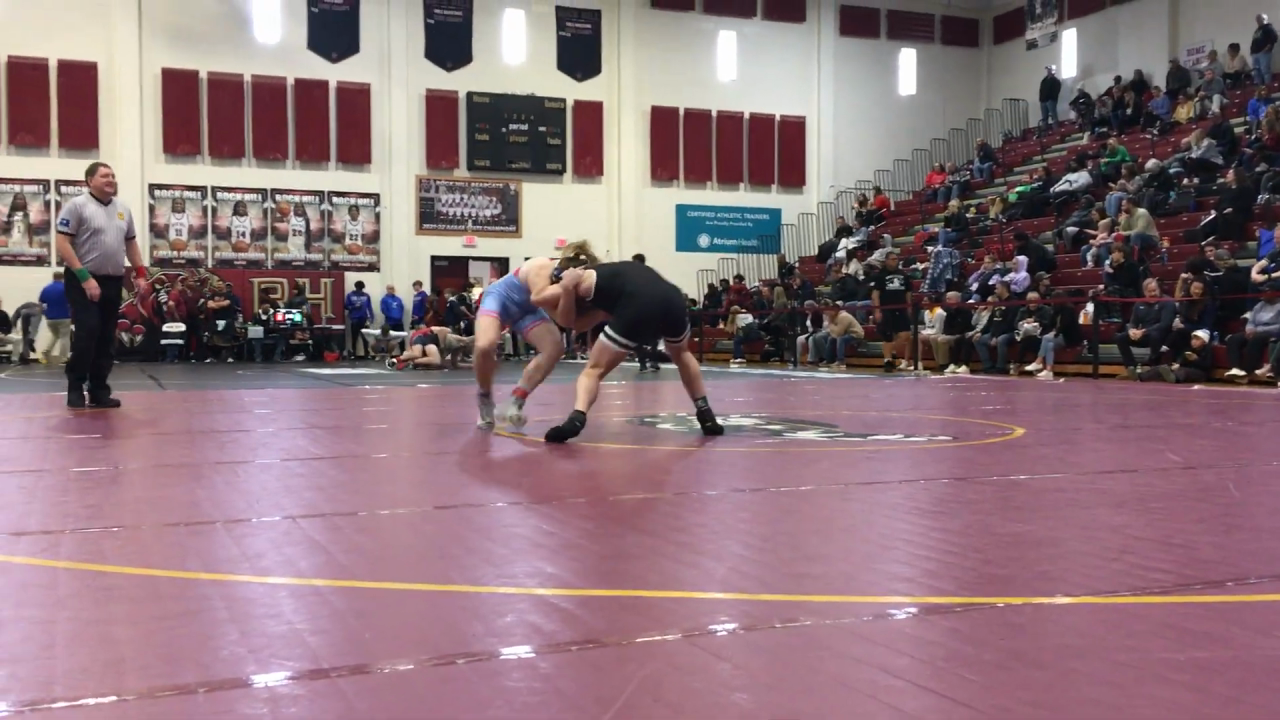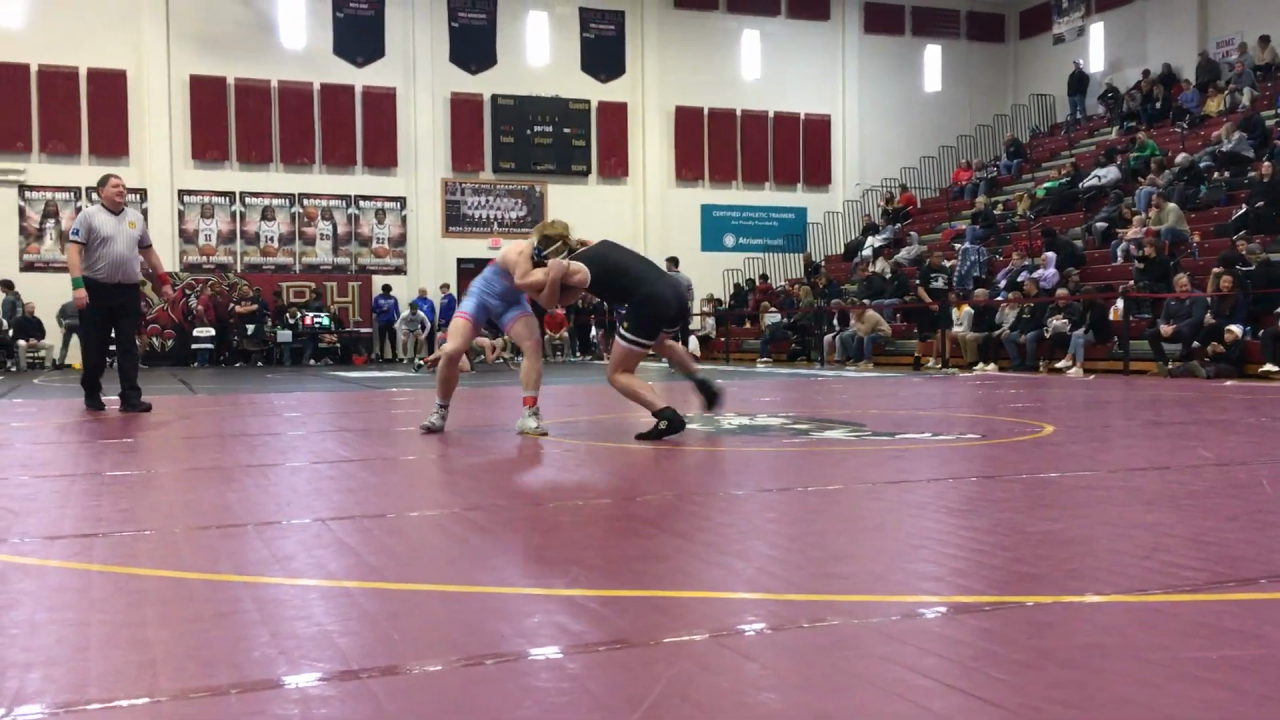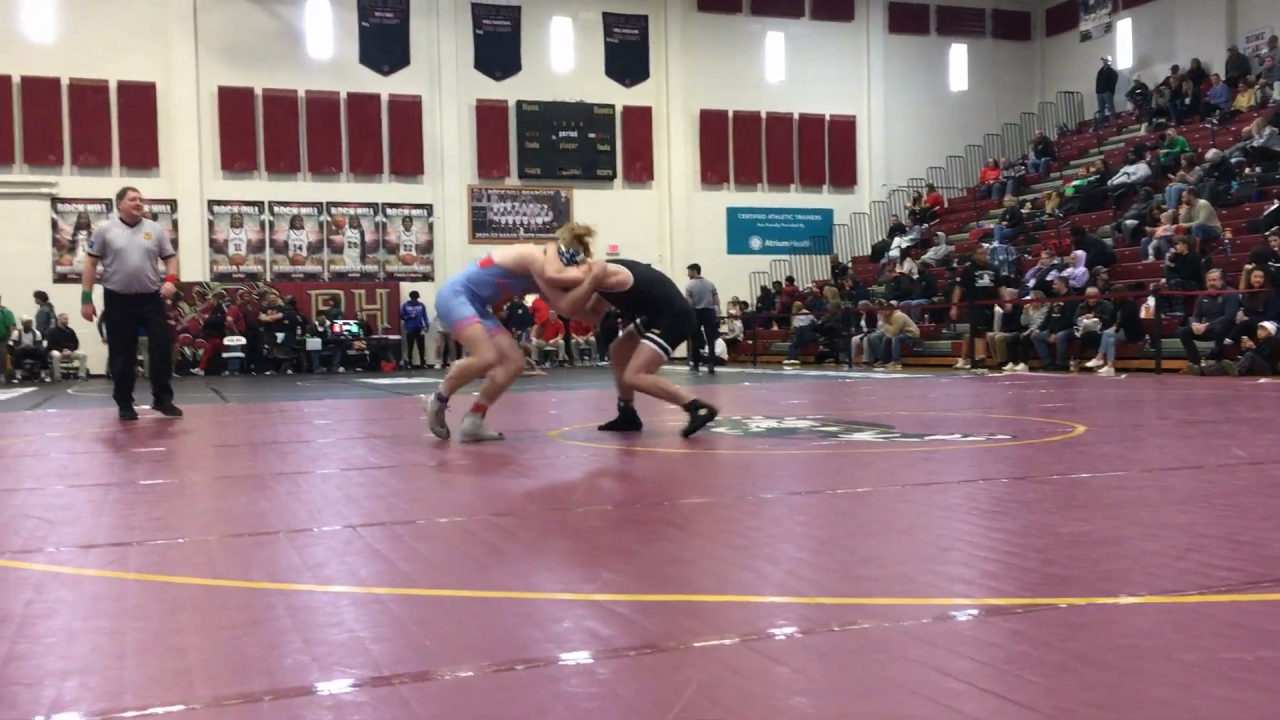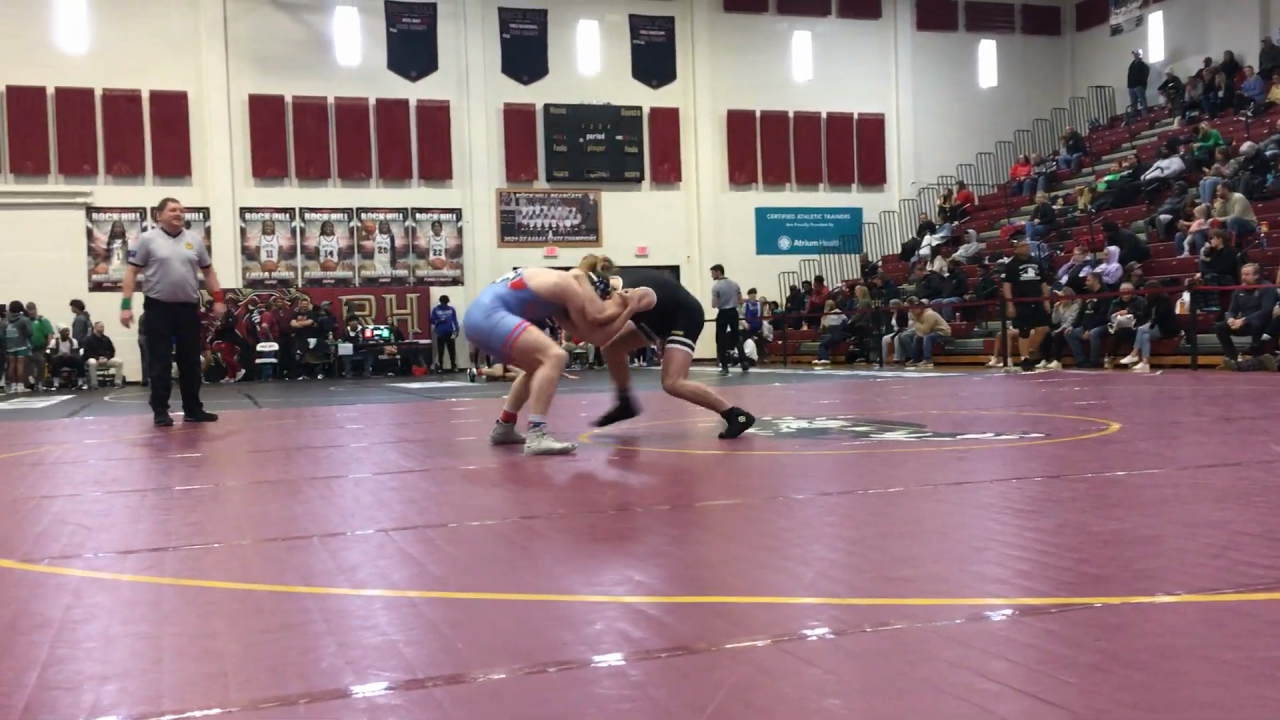
dt=0.4s
person 1, frame 1
left shoulder: (123, 209)
right shoulder: (77, 206)
left elbow: (130, 243)
right elbow: (62, 244)
left wrist: (140, 274)
right wrist: (85, 278)
left hip: (113, 282)
right hip: (83, 281)
left knee: (106, 339)
right knee: (87, 332)
left ankle: (98, 392)
right ankle: (76, 387)
person 1, frame 2
left shoulder: (136, 218)
right shoulder: (88, 216)
left elbow: (148, 252)
right elbow: (73, 252)
left wrist: (163, 282)
right wrist: (78, 286)
left hip: (129, 290)
right hip: (97, 290)
left knee: (128, 346)
right knee: (95, 347)
left ankle: (131, 398)
right ankle: (92, 394)
person 1, frame 3
left shoulder: (155, 229)
right shoulder: (105, 229)
left elbow: (170, 259)
right elbow: (90, 265)
left wrist: (170, 281)
right wrist: (87, 299)
left hip: (151, 298)
right hip: (118, 300)
left knee: (162, 346)
right knee: (122, 355)
left ankle: (163, 399)
right ankle: (125, 405)
person 1, frame 4
left shoulder: (194, 239)
right shoulder: (148, 239)
left elbow: (208, 270)
right elbow: (131, 272)
left wrist: (218, 299)
right wrist: (126, 305)
left hip: (189, 307)
right hip: (158, 308)
left knee: (190, 362)
right knee: (160, 362)
left ankle: (193, 409)
right ankle: (160, 411)
person 2, frame 1
right shoulder: (541, 267)
right elbow: (538, 297)
left hip: (527, 309)
right hip: (500, 298)
left knee: (555, 348)
right knee: (485, 346)
left ankle: (514, 403)
right ankle: (485, 399)
person 2, frame 2
right shoulder: (519, 251)
left elbow: (547, 301)
right elbow: (524, 282)
left hip: (512, 302)
right hip: (481, 294)
left knee: (533, 343)
right knee: (451, 352)
left ankle: (530, 413)
right ankle: (440, 412)
person 2, frame 3
left shoulder: (541, 276)
right shoulder: (534, 256)
right elbow: (555, 276)
right wrist: (588, 275)
left hip: (476, 307)
right hip: (454, 295)
left knee: (514, 363)
right knee: (488, 358)
left ankle: (473, 421)
right ankle: (439, 401)
person 2, frame 4
right shoulder: (569, 285)
right wrist: (627, 308)
left hip: (477, 317)
right hip: (487, 314)
left knee: (540, 366)
right knee: (555, 357)
left ankle: (503, 428)
right ankle: (536, 435)
person 3, frame 1
left shoulder: (581, 282)
left hip: (638, 306)
right hip: (673, 298)
left knee: (593, 370)
right knee: (681, 353)
left ankle: (576, 419)
right ankle: (706, 416)
person 3, frame 2
left shoulder: (571, 269)
right shoulder: (595, 248)
left hip: (650, 302)
right hip: (675, 293)
left knee: (618, 374)
right knee: (659, 342)
left ankle: (668, 418)
right ankle: (700, 382)
person 3, frame 3
left shoulder: (606, 275)
right shoulder: (604, 271)
left elbow: (567, 308)
right elbow: (593, 315)
left hip: (676, 317)
right hip: (658, 314)
left knee: (632, 377)
right knee: (618, 353)
left ankle: (698, 408)
right ankle: (627, 416)
person 3, frame 4
right shoulder: (610, 280)
left hip: (686, 315)
right hip: (660, 314)
left knee: (672, 383)
right knee: (610, 349)
left ankle: (737, 416)
right ankle: (625, 405)
